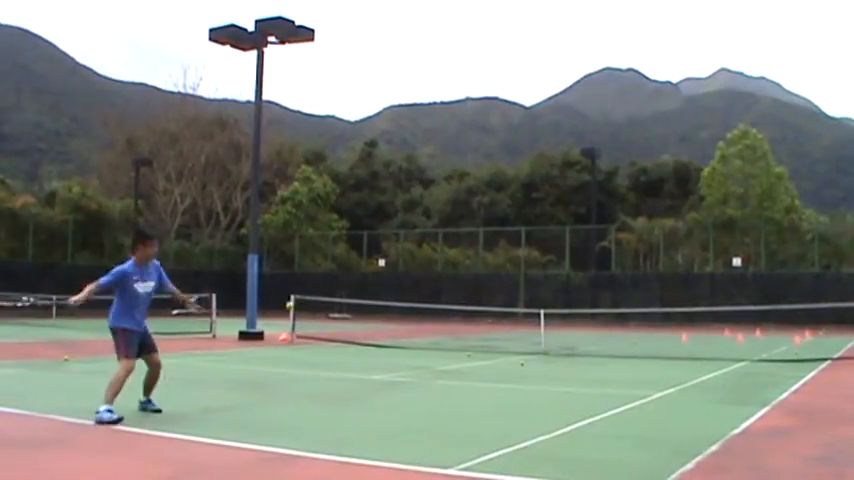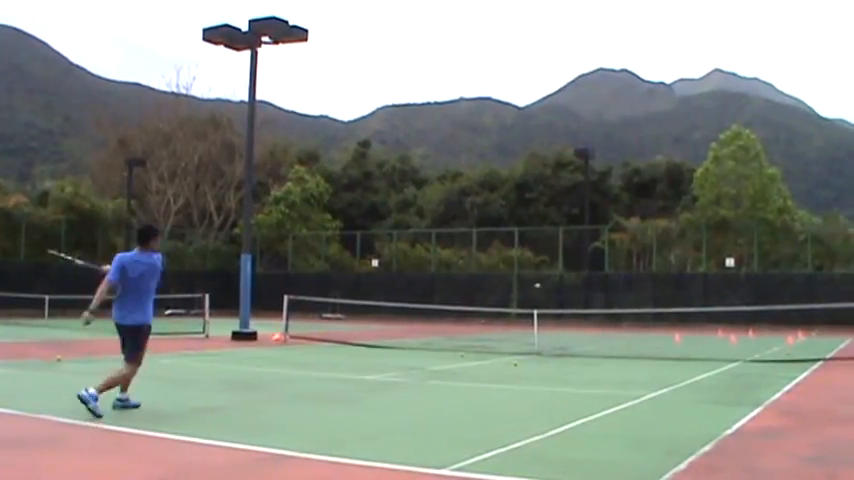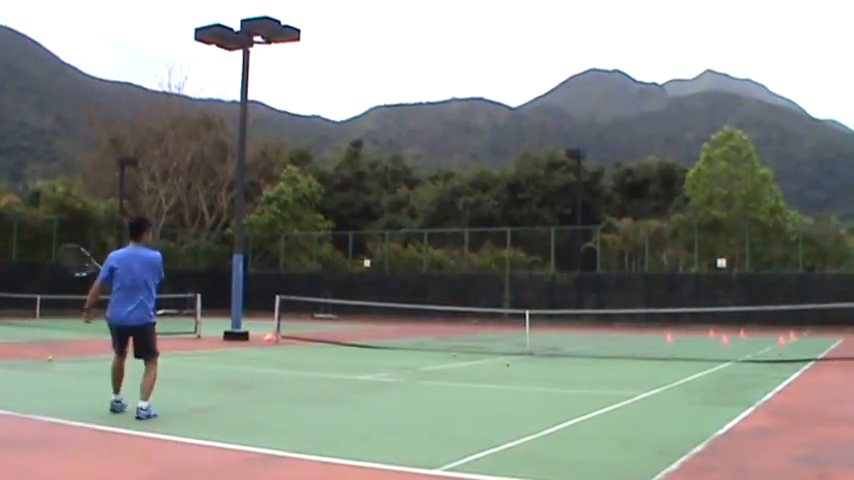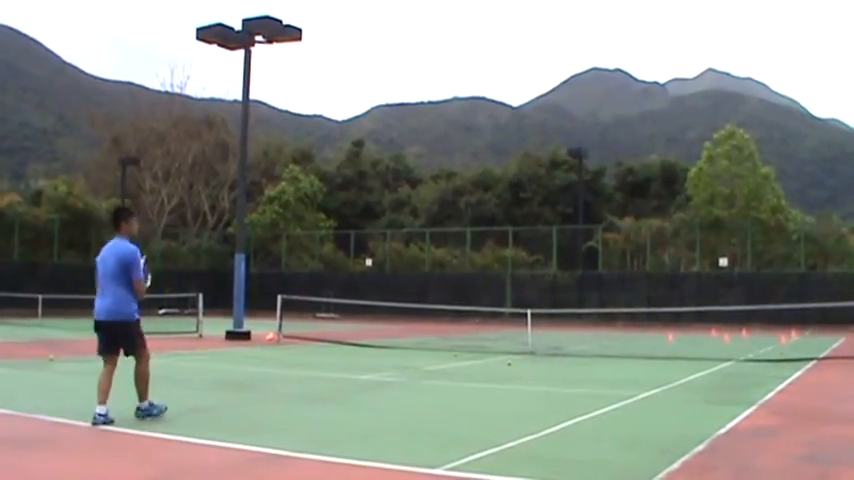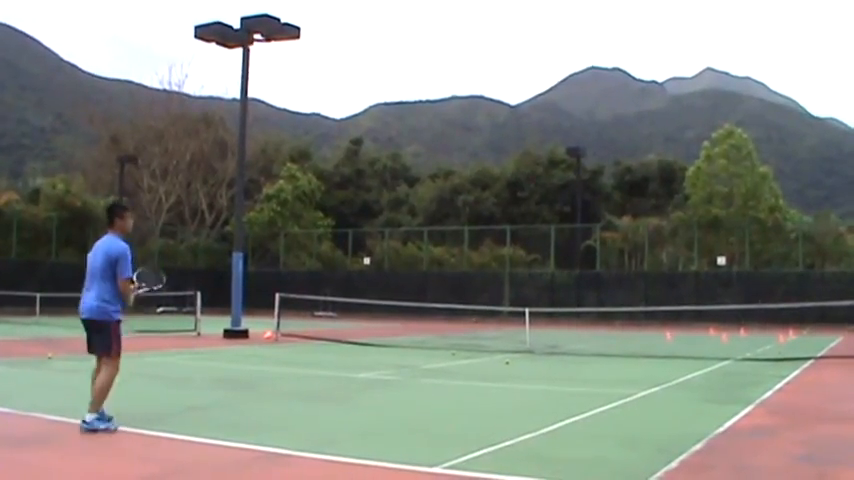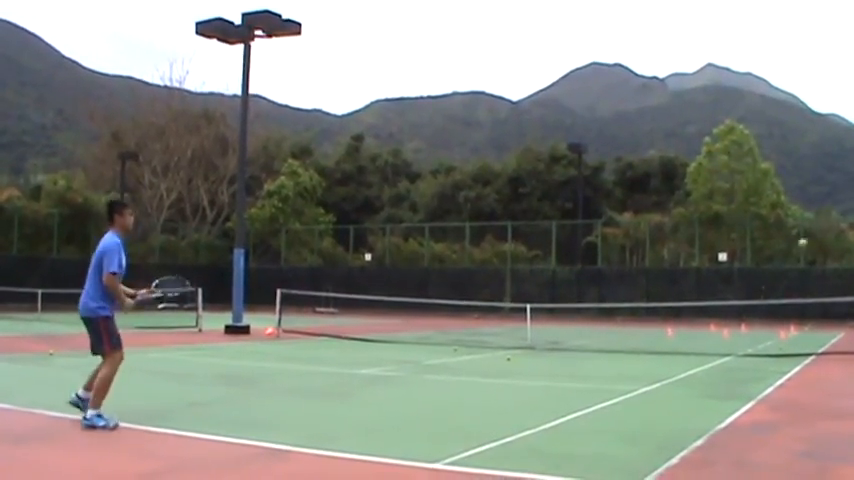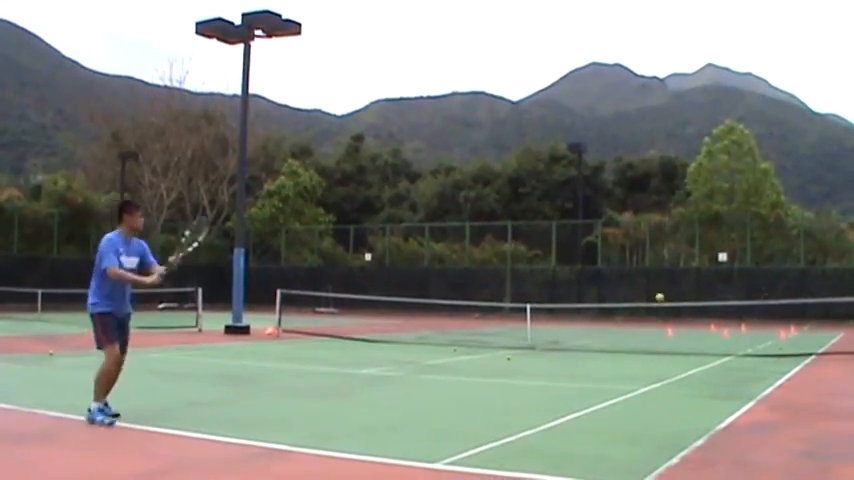
dt=0.4s
person 1, frame 1
left shoulder: (156, 267)
right shoulder: (123, 271)
left elbow: (168, 288)
right elbow: (96, 286)
left wrist: (186, 299)
right wrist: (81, 296)
left hip: (138, 325)
right hip: (123, 326)
left knee: (156, 363)
right knee: (127, 366)
left ankle: (145, 400)
right ankle: (105, 409)
person 1, frame 2
left shoulder: (122, 259)
right shoulder: (157, 260)
left elbow: (107, 285)
left wrist: (90, 309)
left hip: (121, 318)
right hip: (140, 321)
left knee: (131, 359)
right knee: (131, 366)
left ankle: (122, 397)
right ankle: (92, 393)
person 1, frame 3
left shoulder: (114, 257)
right shoulder: (155, 257)
left elbow: (97, 287)
left wrist: (87, 308)
left hip: (117, 318)
right hip: (143, 319)
left knee: (120, 356)
right knee: (151, 362)
left ankle: (116, 399)
right ankle: (144, 406)
person 1, frame 4
left shoulder: (104, 251)
right shoulder: (131, 251)
right elbow: (139, 287)
right wrist: (142, 292)
left hip: (101, 314)
right hip: (124, 315)
left knee: (109, 363)
right knee: (142, 358)
left ankle: (101, 411)
right ankle: (144, 405)
person 1, frame 5
left shoulder: (99, 245)
right shoulder: (121, 248)
right elbow: (124, 285)
left wrist: (124, 293)
right wrist: (128, 300)
left hip: (89, 310)
right hip: (106, 313)
left knee: (103, 361)
right knee: (111, 365)
left ankle: (95, 410)
right ankle: (91, 418)
person 1, frame 6
left shoulder: (113, 243)
right shoulder: (112, 244)
right elbow: (109, 280)
left wrist: (132, 293)
right wrist: (123, 300)
left hip: (103, 309)
right hip: (98, 310)
left knee: (115, 358)
right knee: (113, 360)
left ankle: (83, 395)
right ankle: (91, 414)
person 1, frame 7
left shoulder: (140, 245)
right shoulder: (110, 241)
left elbow: (154, 270)
right elbow: (113, 273)
left wrist: (162, 270)
right wrist: (145, 281)
left hip: (122, 309)
right hip: (102, 308)
left knee: (120, 358)
right knee: (112, 357)
left ankle: (102, 401)
right ankle: (95, 407)
